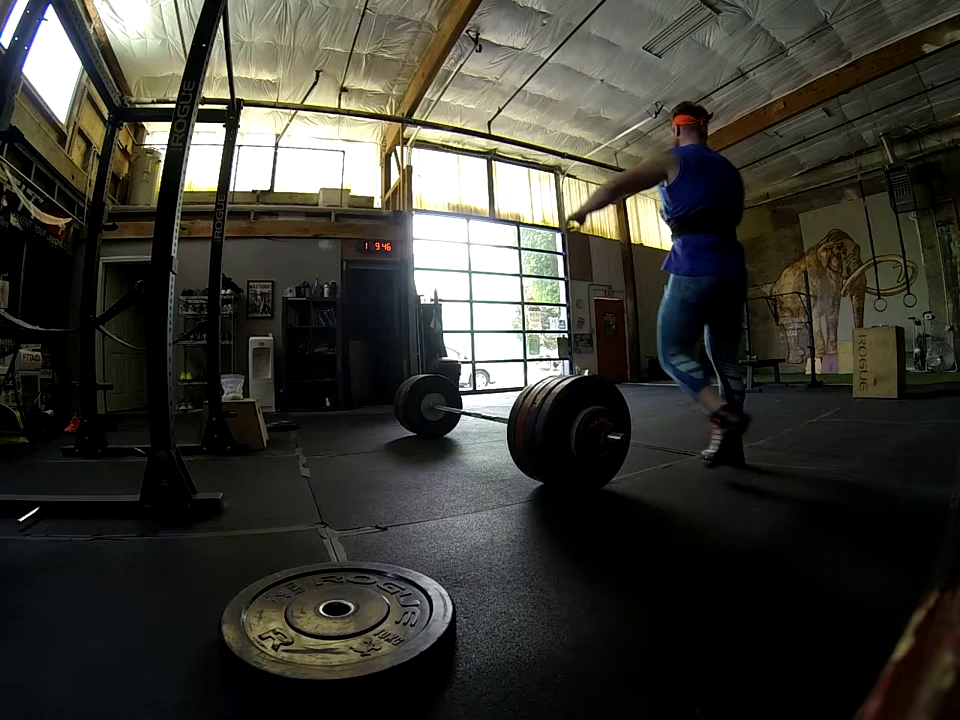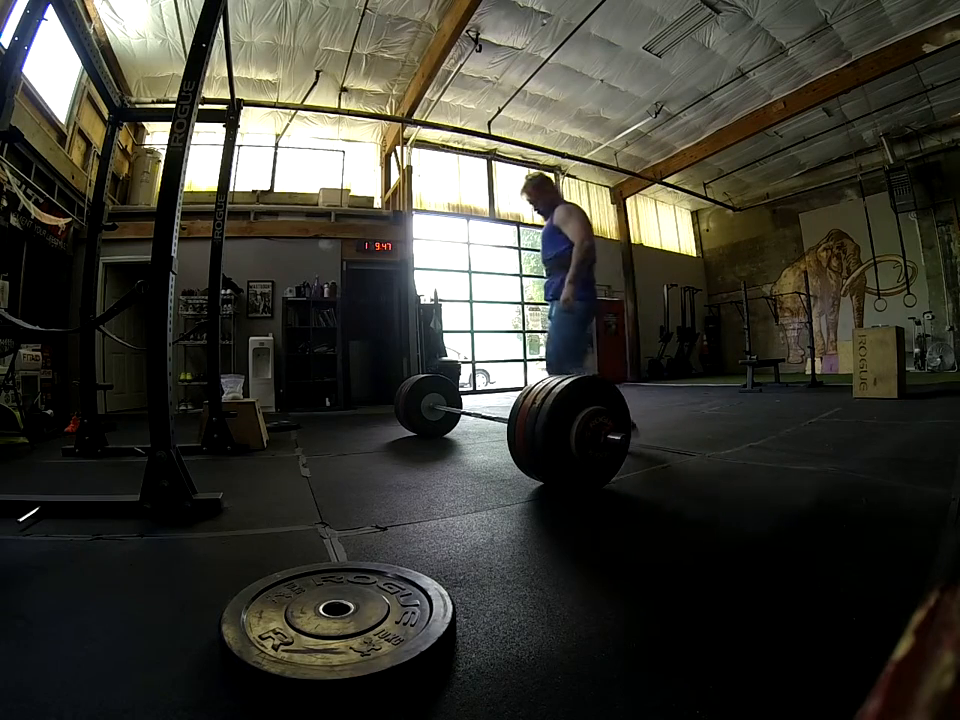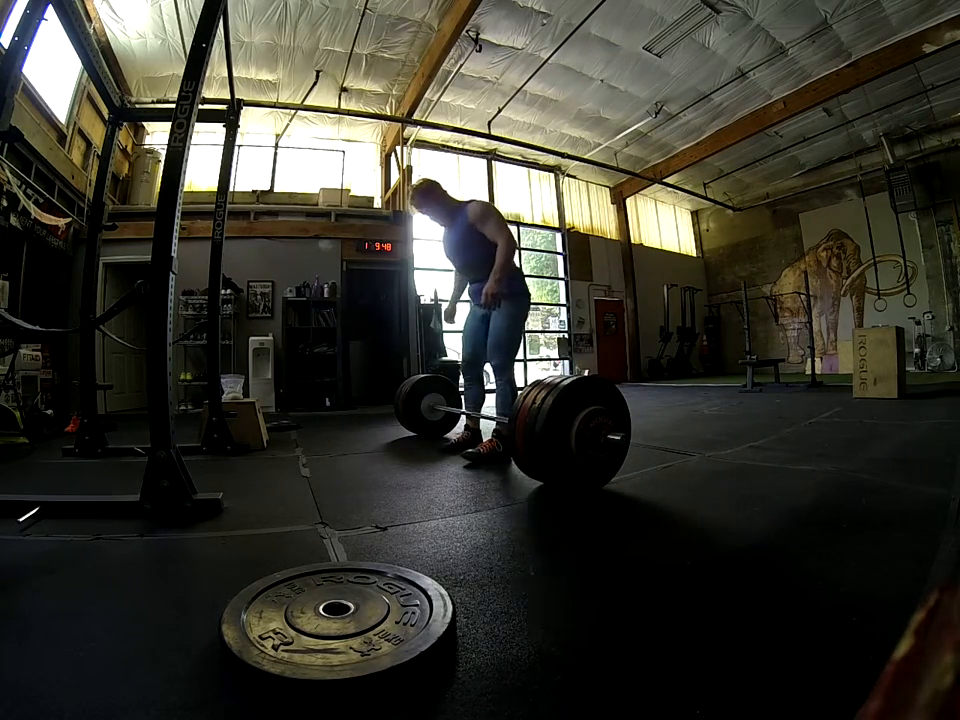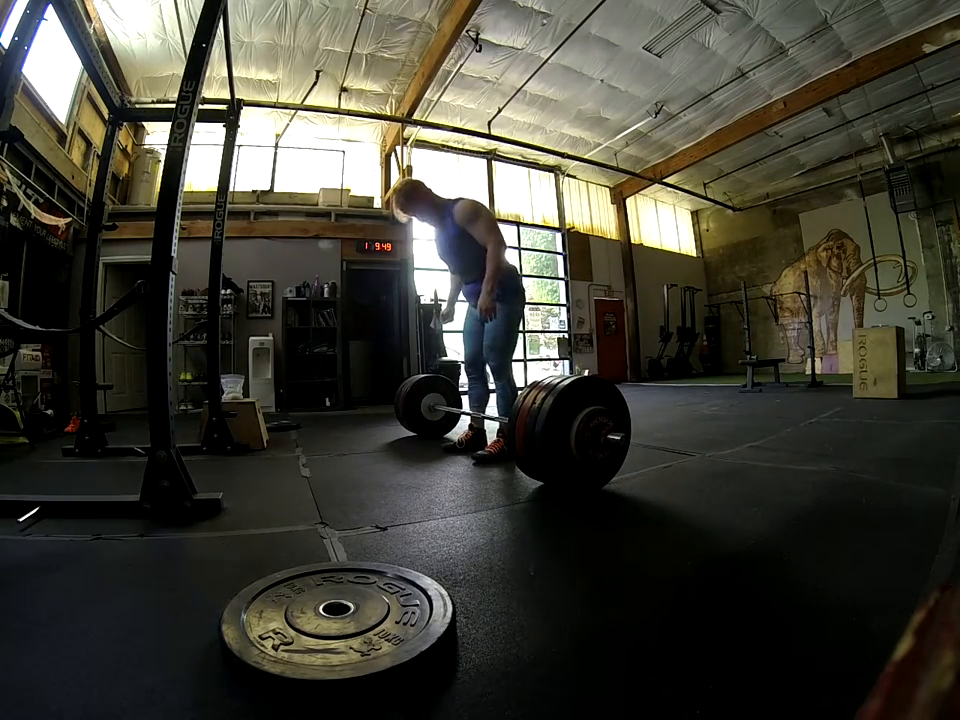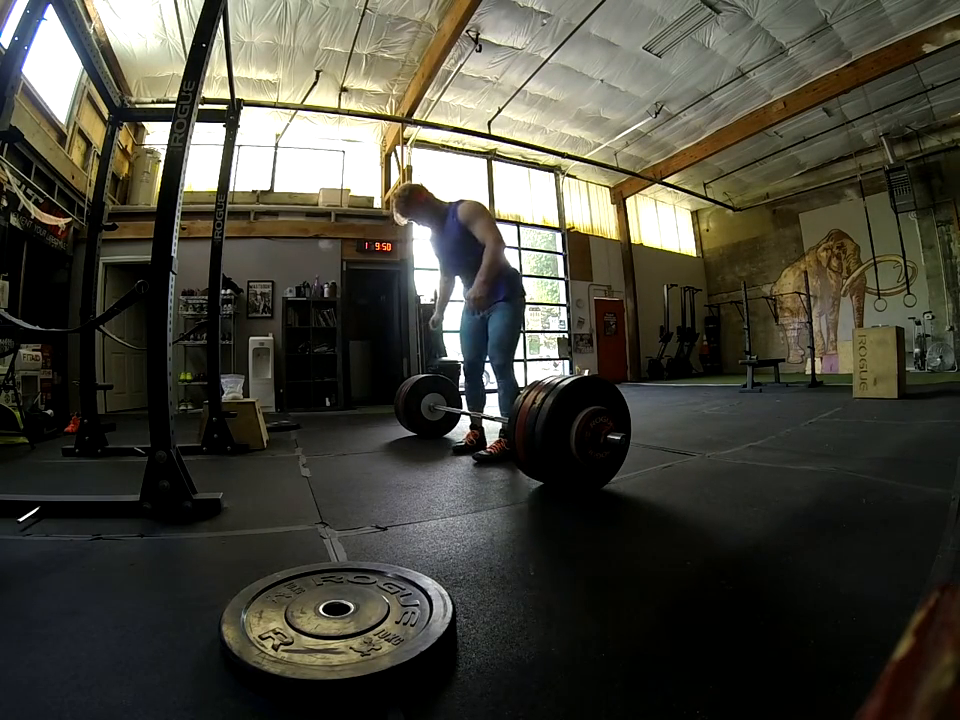
dt=1s
person 1, frame 1
left shoulder: (672, 161)
right shoulder: (728, 168)
left elbow: (617, 187)
left wrist: (582, 210)
left hip: (695, 266)
right hip: (732, 266)
left knee: (674, 350)
right knee: (726, 356)
left ankle: (723, 414)
right ankle: (731, 441)
person 1, frame 2
left shoulder: (565, 211)
right shoulder: (556, 221)
left elbow: (584, 243)
left wrist: (569, 286)
left hip: (572, 297)
right hip: (561, 298)
left knee: (561, 364)
right knee: (559, 363)
person 1, frame 3
left shoulder: (475, 211)
right shoulder: (448, 232)
left elbow: (506, 241)
left wrist: (495, 280)
right wrist: (452, 302)
left hip: (508, 295)
right hip: (480, 301)
left knee: (500, 364)
right knee: (470, 364)
left ankle: (501, 437)
right ankle: (471, 431)
person 1, frame 4
left shoulder: (464, 210)
right shoulder: (439, 230)
left elbow: (496, 245)
left wrist: (488, 291)
right wrist: (450, 302)
left hip: (501, 296)
right hip: (475, 302)
left knee: (498, 365)
right knee: (473, 365)
left ankle: (505, 438)
right ankle: (475, 431)
person 1, frame 5
left shoulder: (466, 210)
right shoulder: (436, 237)
left elbow: (495, 243)
right elbow: (446, 276)
left wrist: (480, 284)
right wrist: (438, 311)
left hip: (504, 298)
right hip: (474, 303)
left knee: (500, 364)
right knee: (471, 366)
left ankle: (508, 438)
right ankle: (477, 431)
